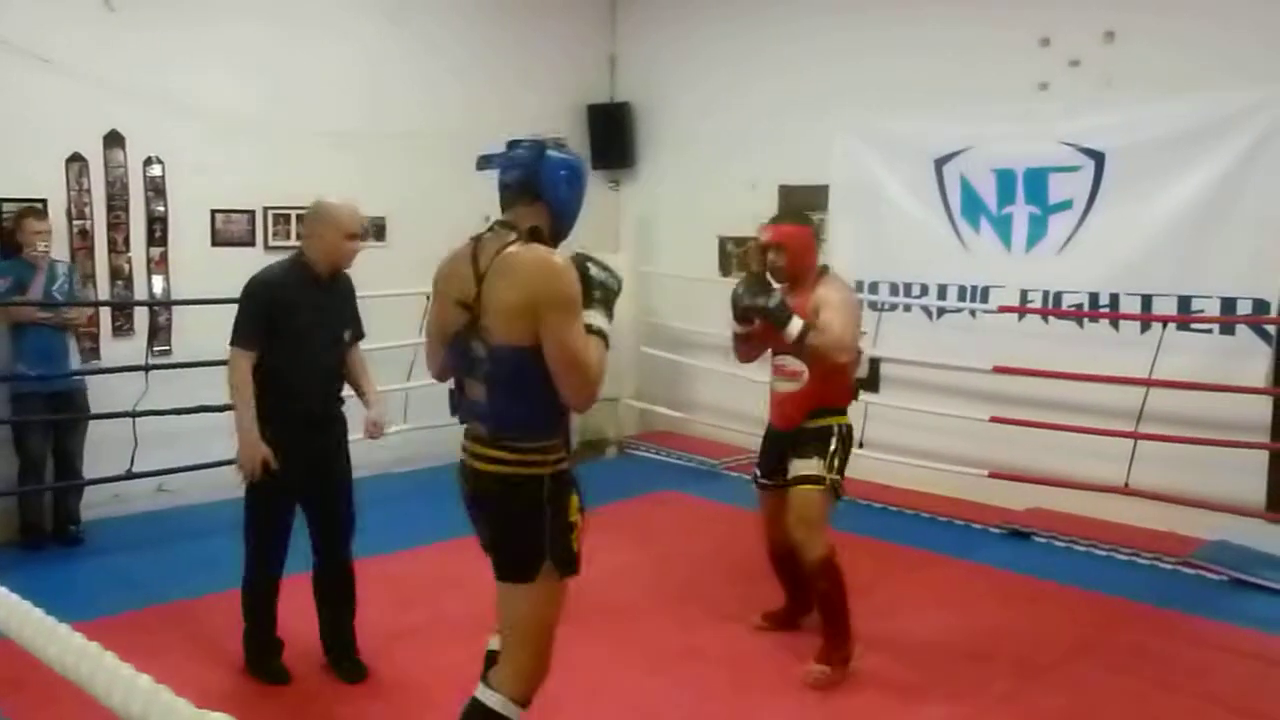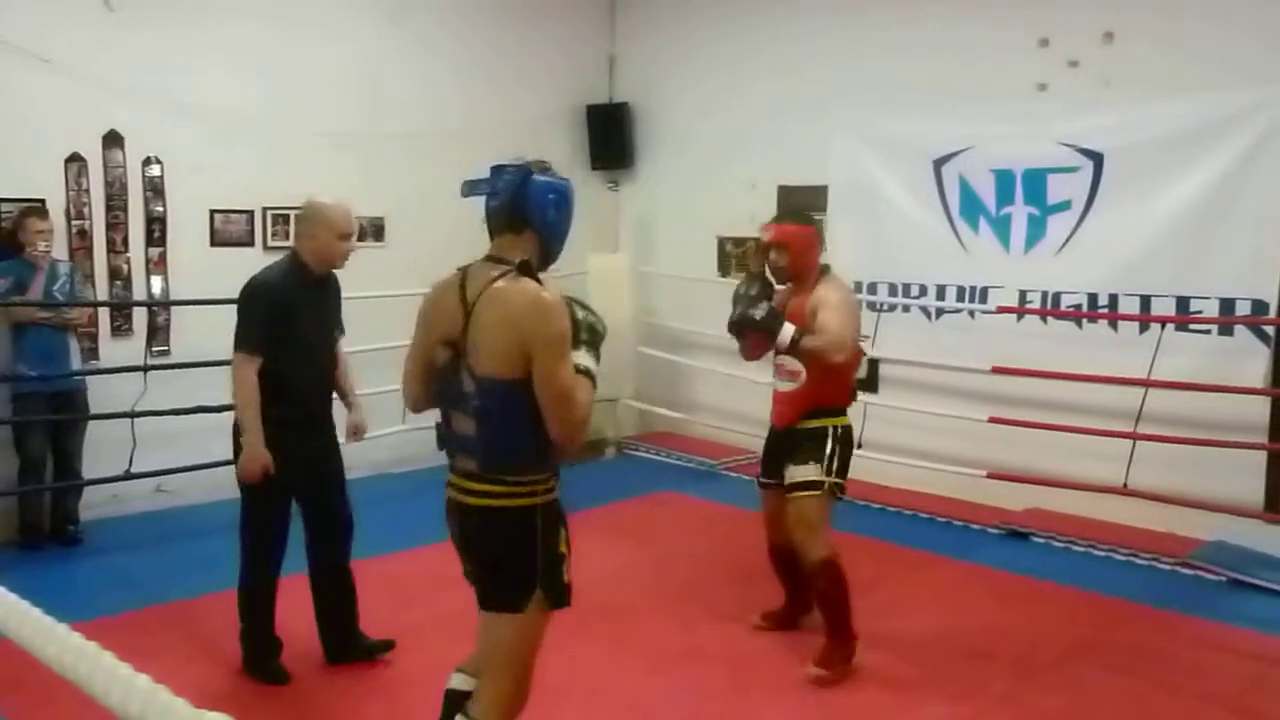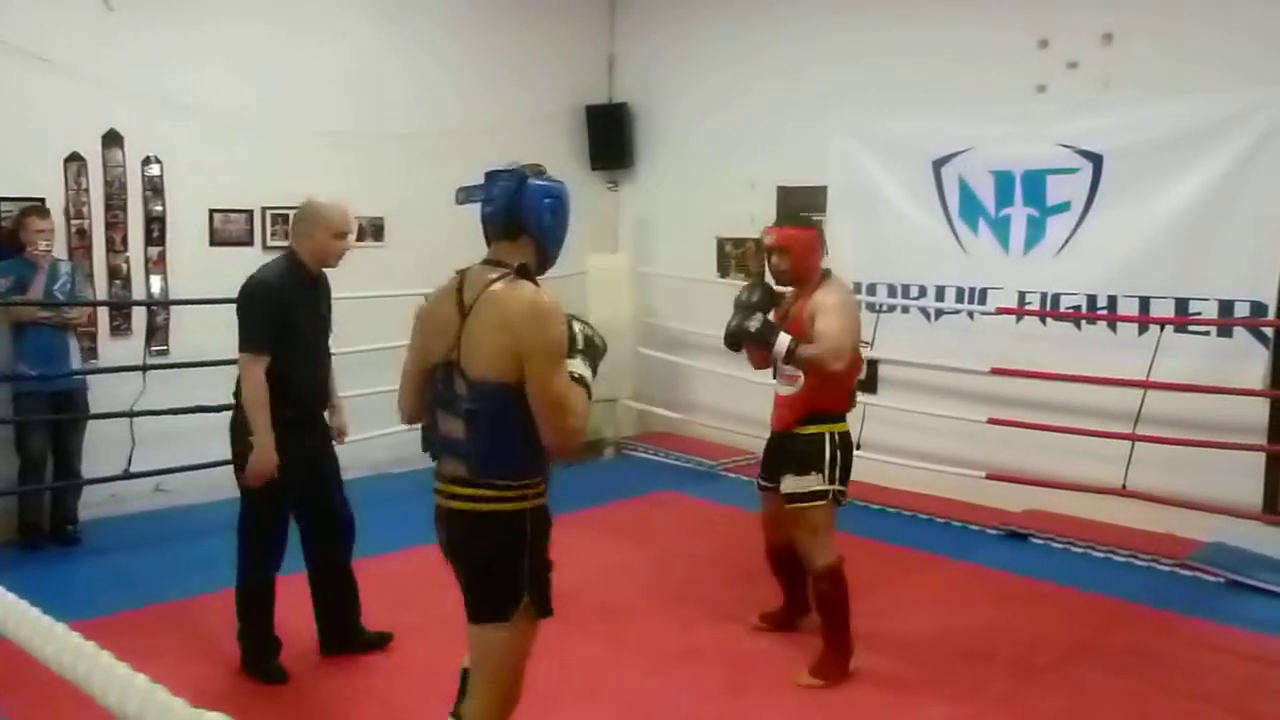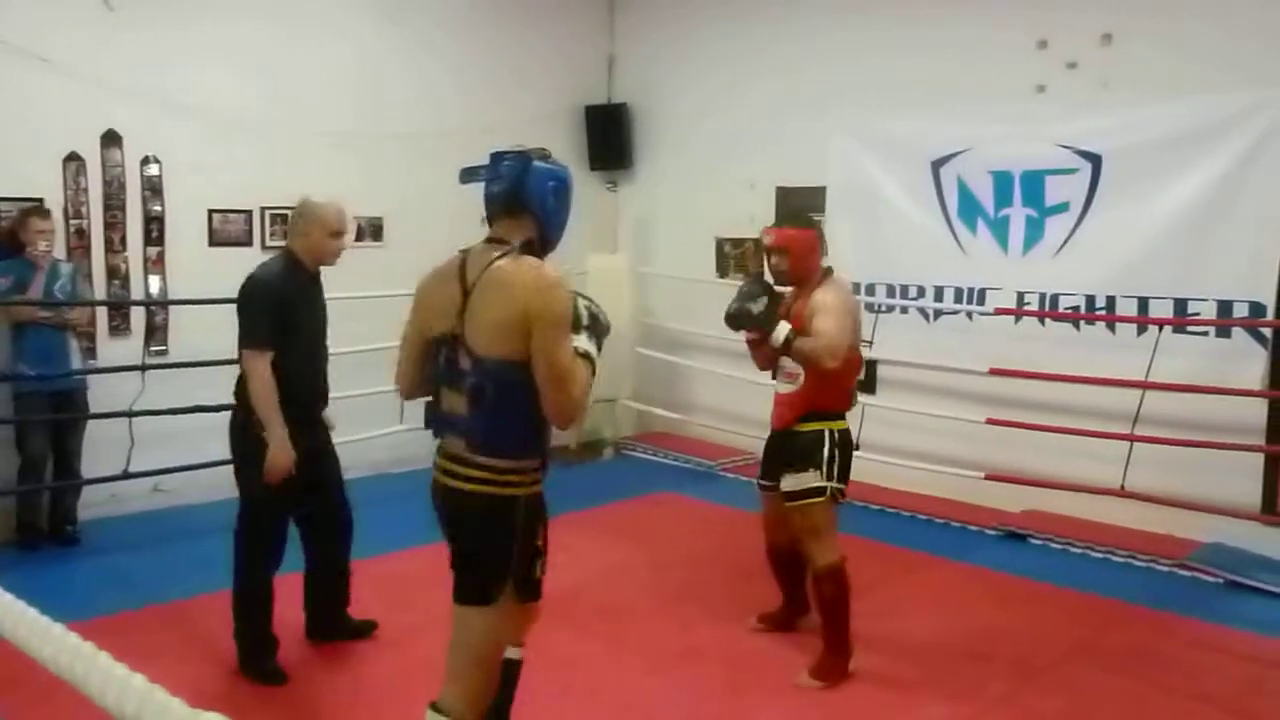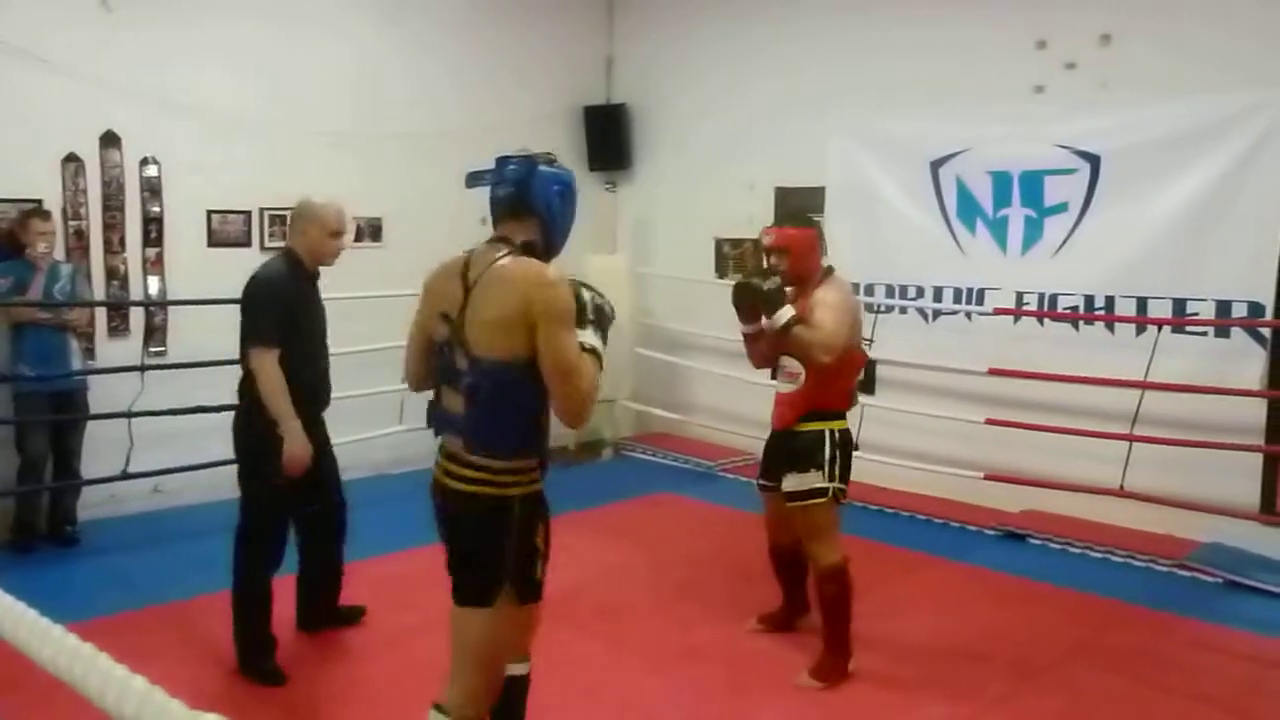
dt=0.1s
person 1, frame 1
left shoulder: (456, 264)
right shoulder: (547, 268)
left elbow: (440, 364)
right elbow: (580, 392)
right wrist: (595, 310)
left hip: (482, 466)
right hip: (531, 476)
left knee: (522, 626)
right knee: (523, 664)
person 1, frame 2
left shoulder: (442, 296)
right shoulder: (537, 306)
left elbow: (415, 396)
right elbow: (569, 431)
right wrist: (583, 350)
left hip: (463, 497)
right hip: (518, 508)
left knee: (494, 656)
person 1, frame 3
left shoulder: (439, 302)
right shoulder: (534, 309)
left elbow: (411, 408)
right elbow: (563, 438)
right wrist: (581, 362)
left hip: (452, 504)
right hip: (507, 513)
left knee: (496, 651)
person 1, frame 4
left shoulder: (439, 278)
right shoulder: (539, 286)
left elbow: (409, 382)
right elbow: (565, 412)
right wrist: (585, 338)
left hip: (452, 479)
right hip: (503, 493)
left knee: (511, 622)
person 1, frame 5
left shoulder: (445, 277)
right shoulder: (542, 284)
left elbow: (418, 375)
right elbow: (575, 408)
right wrist: (591, 331)
left hip: (454, 480)
right hip: (502, 494)
left knee: (515, 630)
person 2, frame 1
left shoulder: (342, 287)
right shoulder: (269, 287)
right elbow: (242, 362)
left wrist: (371, 402)
right wrist: (247, 435)
left hip: (326, 430)
right hip: (275, 436)
left knee: (335, 541)
right knee: (267, 546)
left ankle: (341, 646)
right ankle: (260, 649)
person 2, frame 2
left shoulder: (327, 284)
right shoulder: (268, 288)
right elbow: (246, 367)
left wrist: (352, 405)
right wrist: (252, 441)
left hip: (318, 429)
right hip: (271, 435)
left knee: (333, 533)
right knee: (264, 543)
left ankle: (343, 638)
right ankle: (259, 650)
person 2, frame 3
left shoulder: (317, 283)
right shoulder: (266, 287)
right elbow: (252, 368)
left wrist: (335, 408)
right wrist: (261, 442)
left hip: (310, 429)
right hip: (270, 435)
left knee: (333, 529)
right knee: (263, 544)
left ankle: (341, 631)
right ankle: (257, 650)
person 2, frame 4
left shoulder: (309, 279)
right shoulder: (268, 284)
right elbow: (256, 364)
right wrist: (275, 438)
left hip: (307, 425)
right hip: (267, 433)
left knee: (332, 521)
right knee: (262, 540)
left ankle: (327, 618)
right ankle: (255, 649)
person 2, frame 5
left shoulder: (306, 279)
right shoulder: (270, 283)
right elbow: (263, 361)
right wrist: (290, 432)
left hip: (306, 425)
right hip: (271, 433)
left knee: (328, 518)
right knee: (263, 540)
left ankle: (318, 609)
right ankle: (253, 649)
person 3, frame 1
left shoulder: (832, 294)
right shoulder: (778, 295)
left elbow: (841, 352)
right elbow: (746, 355)
left wrist: (786, 322)
right wrist: (744, 318)
left hip: (822, 430)
right hip: (780, 429)
left knee: (805, 532)
right knee: (775, 528)
left ankle: (837, 644)
right ankle: (798, 604)
person 3, frame 2
left shoulder: (832, 295)
right shoulder: (785, 294)
left elbow: (837, 352)
right elbow: (753, 353)
left wrist: (778, 329)
right wrist: (750, 317)
left hip: (821, 431)
right hip: (784, 428)
left knee: (809, 535)
right knee: (776, 527)
left ankle: (841, 644)
right ankle: (797, 605)
person 3, frame 3
left shoulder: (833, 298)
right shoulder: (790, 299)
left elbow: (835, 359)
right elbow: (761, 362)
left wrist: (774, 337)
right wrist: (750, 325)
left hip: (820, 437)
right hip: (785, 432)
left knee: (814, 543)
right knee: (774, 528)
left ankle: (837, 652)
right ankle: (794, 607)
person 3, frame 4
left shoulder: (833, 298)
right shoulder: (791, 298)
left elbow: (829, 358)
right elbow: (767, 360)
left wrist: (774, 325)
right wrist: (753, 324)
left hip: (819, 435)
right hip: (785, 430)
left knee: (817, 542)
right knee: (776, 528)
left ankle: (837, 654)
right ankle: (793, 607)
person 3, frame 5
left shoulder: (833, 296)
right shoulder: (793, 296)
left elbow: (823, 352)
right elbow: (763, 359)
left wrist: (778, 312)
right wrist: (752, 318)
left hip: (820, 435)
right hip: (786, 430)
left knee: (820, 542)
right knee: (778, 528)
left ankle: (837, 654)
right ankle: (793, 607)
person 4, frame 1
left shoulder: (66, 270)
left elbow: (80, 316)
left wrist: (39, 315)
right wrist: (39, 271)
left hip: (68, 378)
right hip: (29, 381)
left knee: (70, 457)
right knee: (33, 459)
left ankle: (67, 523)
right ankle: (32, 528)
person 4, frame 2
left shoulder: (68, 270)
left elbow: (82, 316)
left wrist: (39, 314)
right wrist: (39, 271)
left hip: (69, 378)
right hip: (29, 380)
left knee: (70, 457)
right knee: (33, 458)
left ankle: (66, 523)
right ankle: (31, 528)
person 4, frame 3
left shoulder: (69, 270)
left elbow: (82, 316)
left wrist: (40, 314)
right wrist: (39, 270)
left hip: (69, 377)
right hip: (30, 379)
left knee: (69, 456)
right knee: (33, 457)
left ankle: (65, 523)
right ankle: (30, 528)
person 4, frame 4
left shoulder: (70, 270)
left elbow: (83, 316)
left wrist: (39, 314)
right wrist: (40, 270)
left hip: (70, 377)
right hip: (30, 380)
left knee: (69, 457)
right knee: (33, 457)
left ankle: (63, 523)
right ankle: (29, 528)
person 4, frame 5
left shoulder: (70, 271)
left elbow: (82, 318)
left wrist: (39, 315)
right wrist: (39, 270)
left hip: (70, 378)
right hip: (30, 380)
left knee: (69, 457)
right knee: (33, 457)
left ankle: (63, 523)
